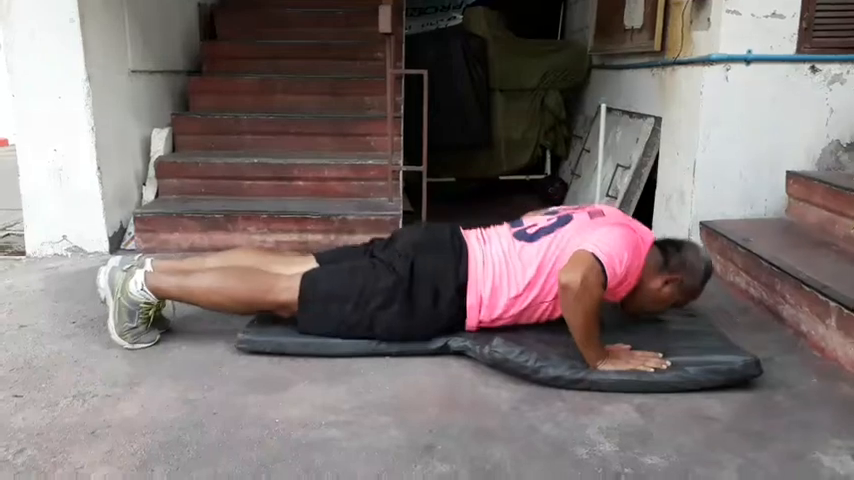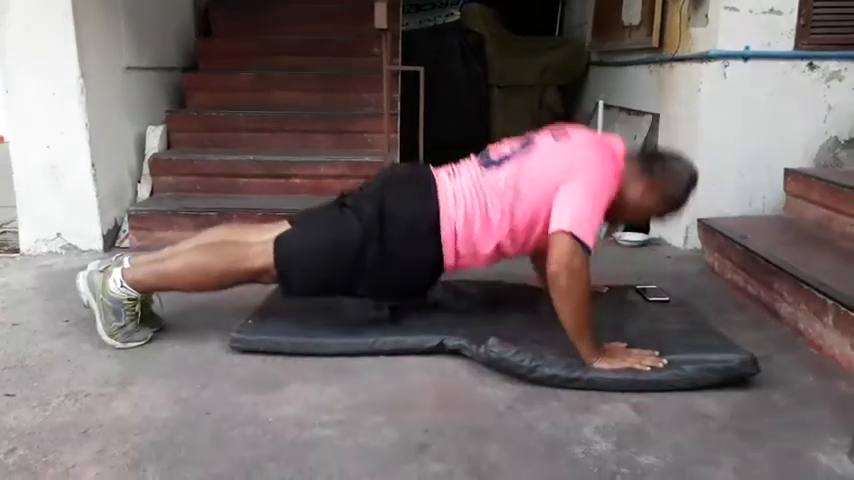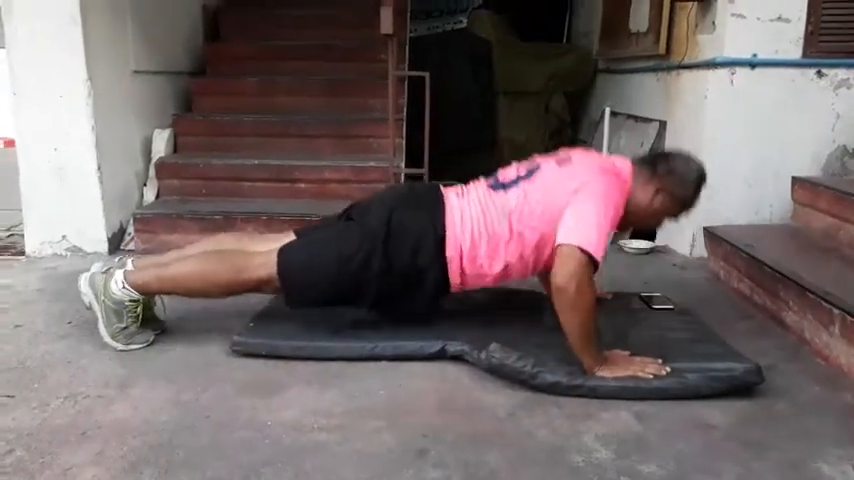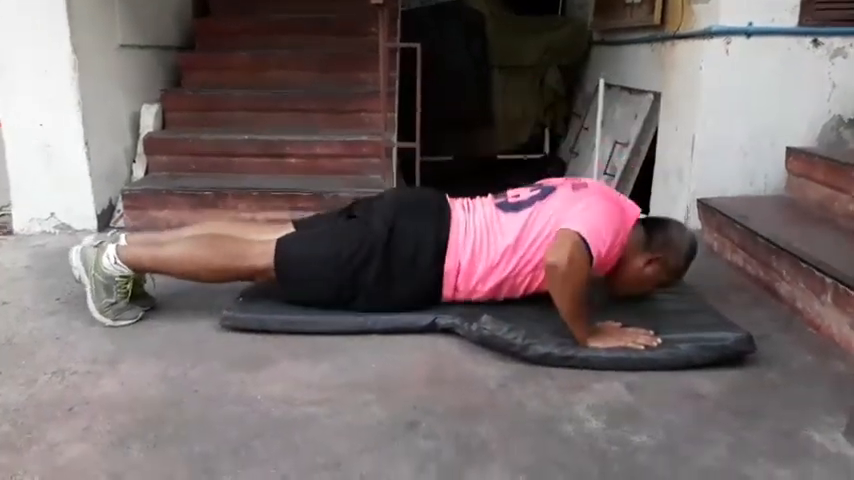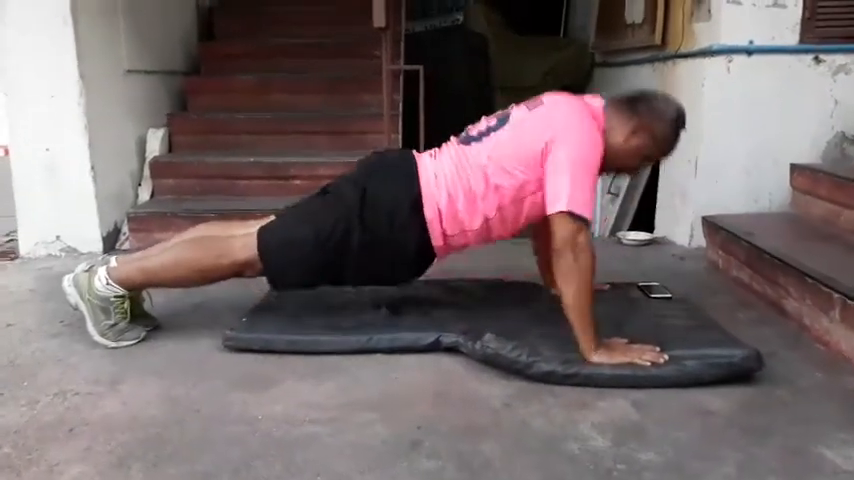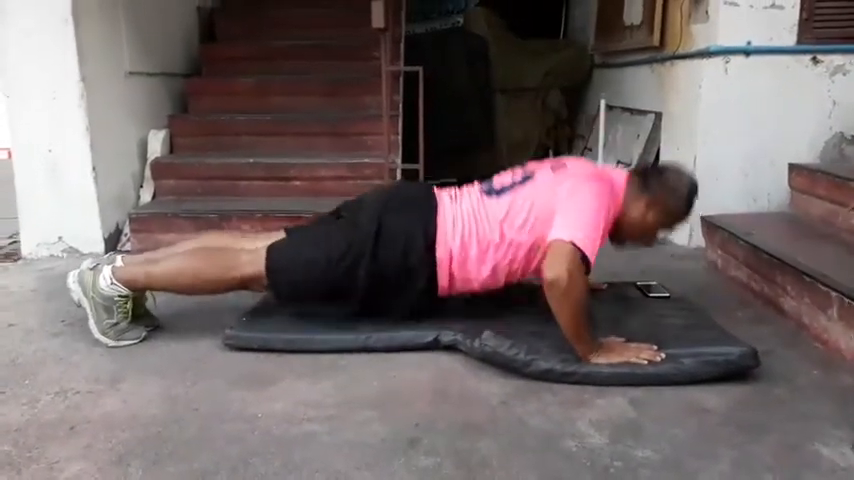
dt=0.7s
person 1, frame 1
left shoulder: (608, 222)
right shoulder: (626, 244)
right elbow: (575, 283)
left wrist: (582, 307)
right wrist: (599, 356)
left hip: (441, 251)
right hip: (437, 291)
left knee: (291, 270)
right knee: (287, 296)
left ankle: (149, 270)
right ankle: (144, 283)
person 1, frame 2
left shoulder: (580, 146)
right shoulder: (597, 169)
left elbow: (538, 218)
right elbow: (567, 262)
left wrist: (554, 290)
right wrist: (593, 353)
left hip: (416, 194)
right hip: (413, 229)
left knee: (266, 241)
right knee: (264, 260)
left ankle: (127, 267)
right ankle: (123, 282)
person 1, frame 3
left shoulder: (588, 166)
right shoulder: (605, 189)
right elbow: (571, 279)
left wrist: (568, 303)
right wrist: (595, 362)
left hip: (422, 214)
right hip: (417, 247)
left knee: (273, 248)
right knee: (267, 270)
left ankle: (128, 268)
right ankle: (126, 285)
person 1, frame 4
left shoulder: (592, 195)
right shoulder: (609, 217)
right elbow: (563, 260)
left wrist: (573, 284)
right wrist: (588, 333)
left hip: (422, 215)
right hip: (416, 255)
left knee: (271, 238)
right knee: (262, 259)
left ankle: (128, 245)
right ankle: (120, 256)
person 1, frame 5
left shoulder: (567, 112)
right shoulder: (583, 133)
left elbow: (536, 203)
right elbow: (570, 241)
left wrist: (559, 281)
right wrist: (594, 345)
left hip: (402, 183)
right hip: (397, 212)
left knee: (255, 238)
right knee: (249, 254)
left ankle: (117, 267)
right ankle: (109, 279)
person 1, frame 6
left shoulder: (585, 177)
right shoulder: (597, 196)
right elbow: (558, 275)
left wrist: (571, 283)
right wrist: (591, 348)
left hip: (415, 212)
right hip: (410, 250)
left knee: (263, 251)
right knee: (256, 269)
left ankle: (125, 266)
right ankle: (116, 277)
